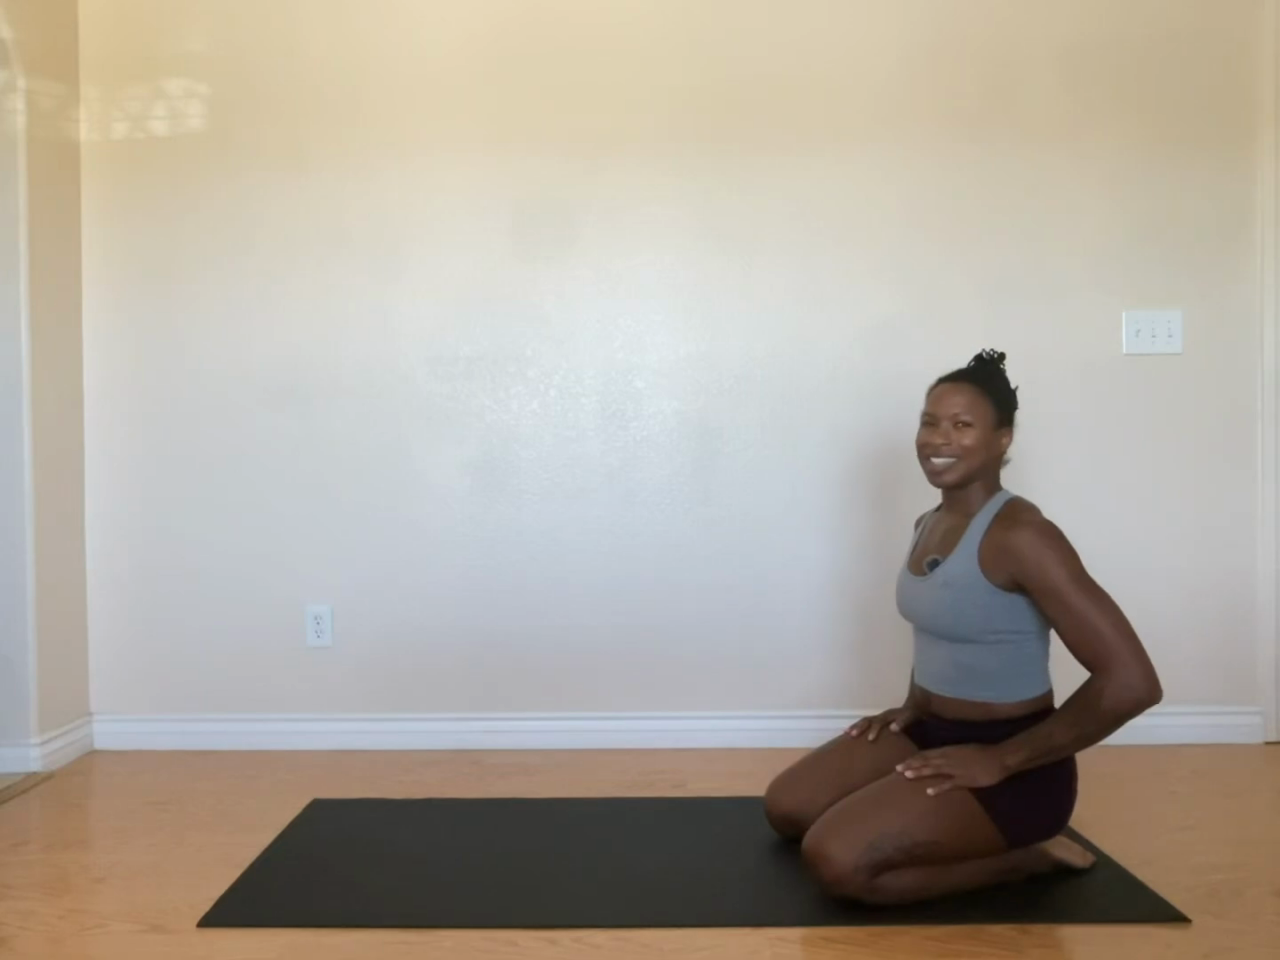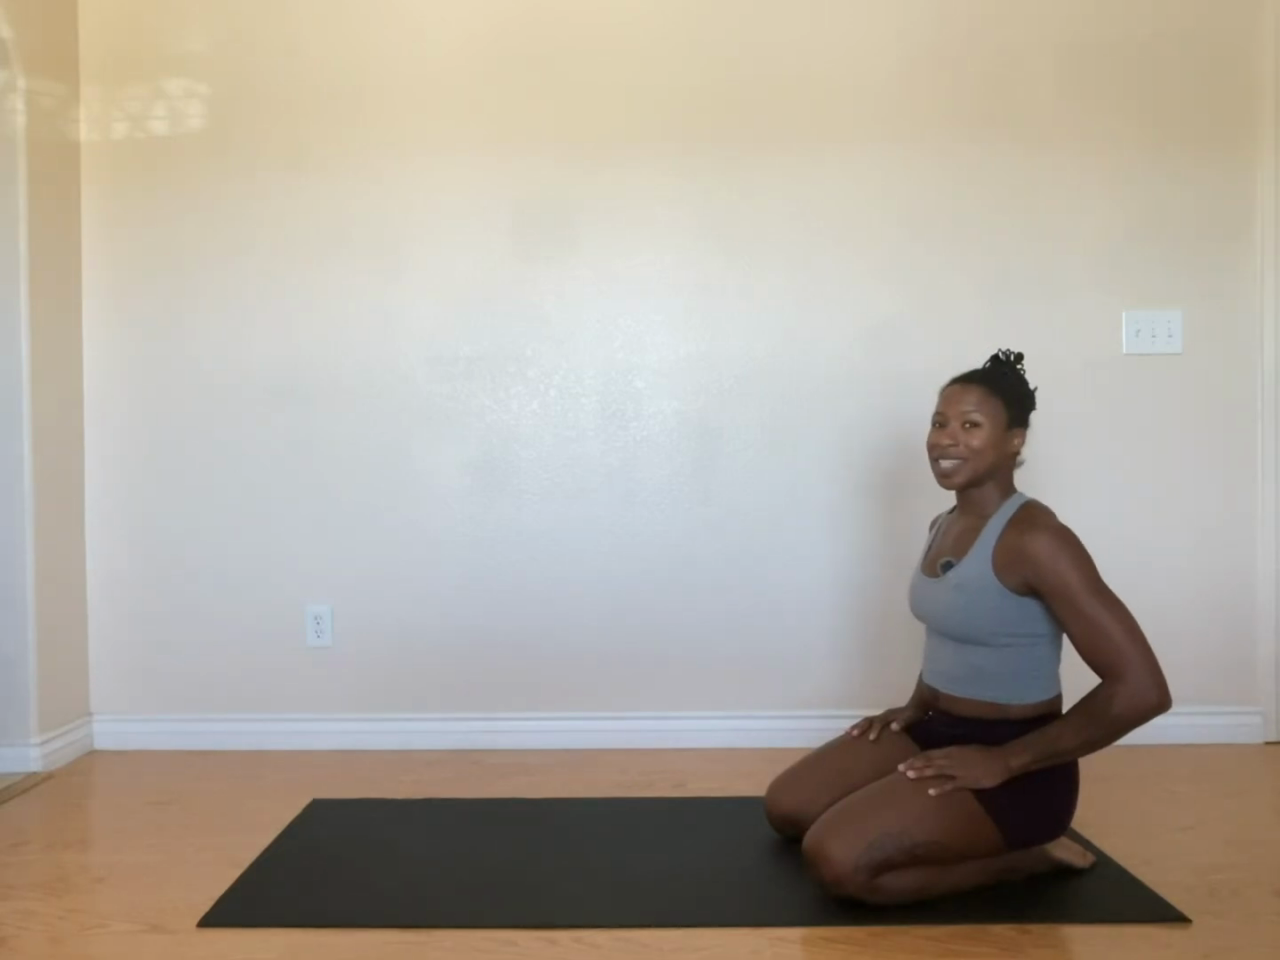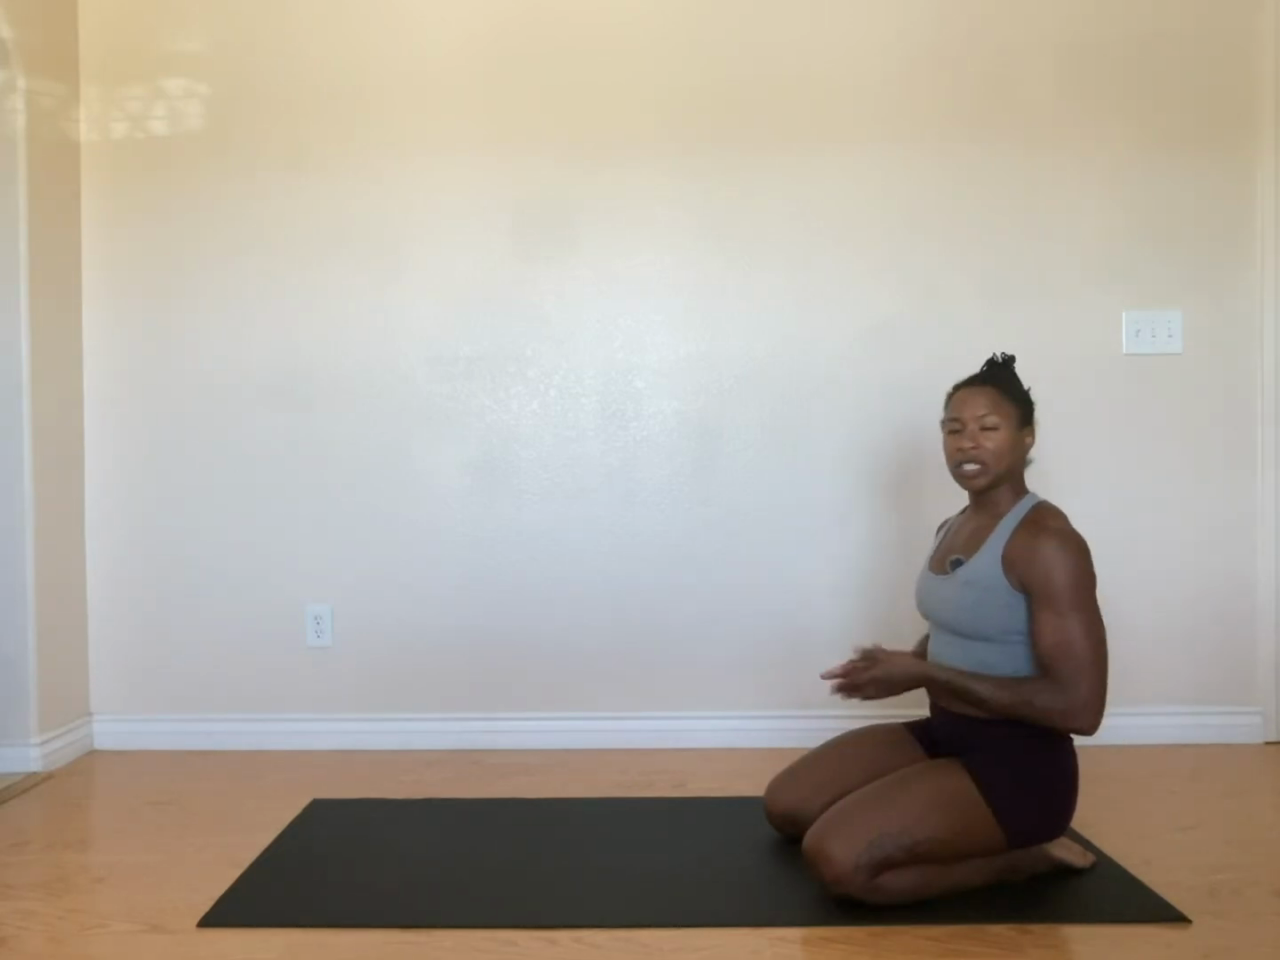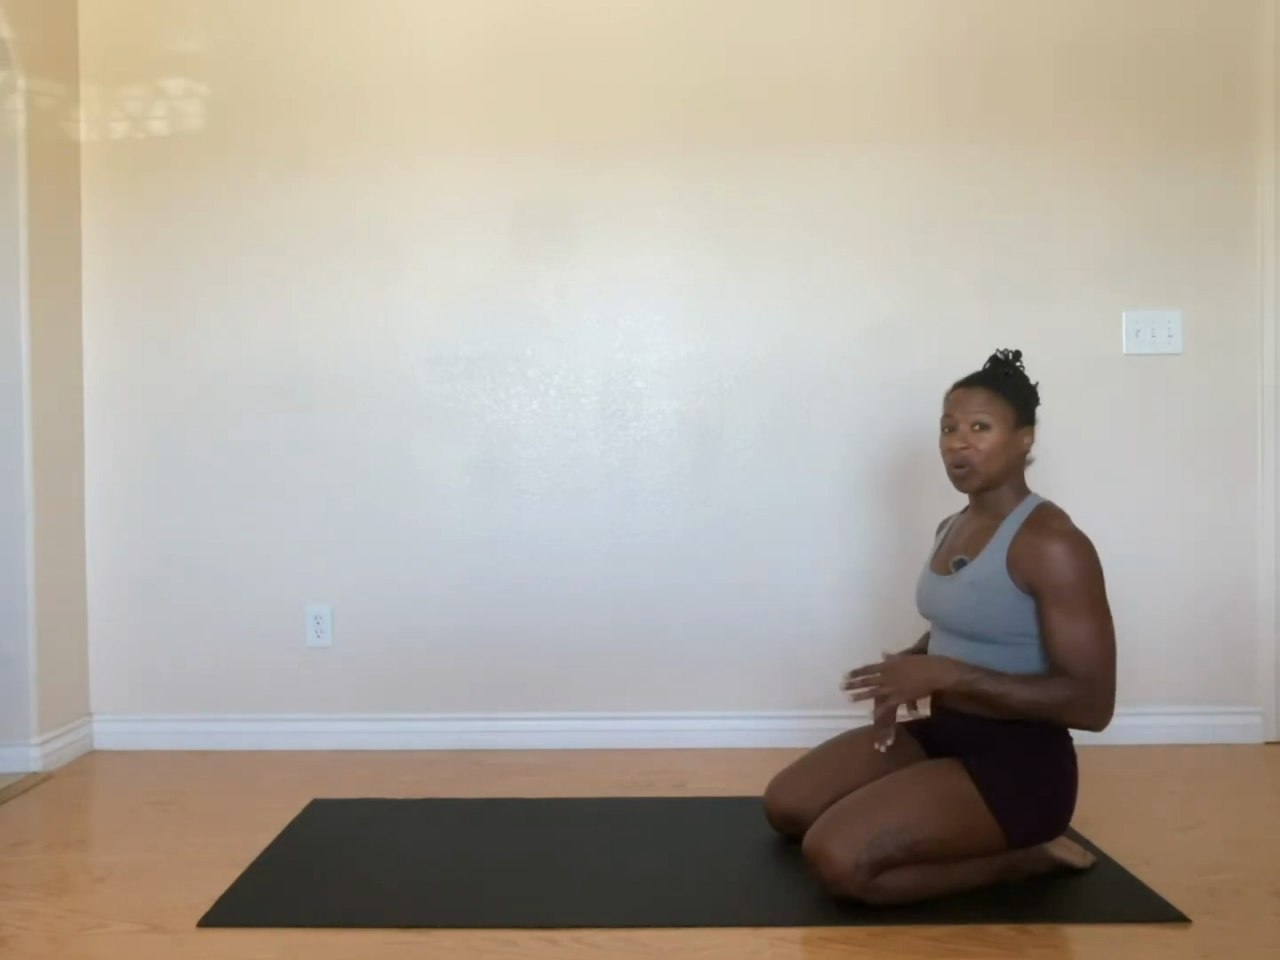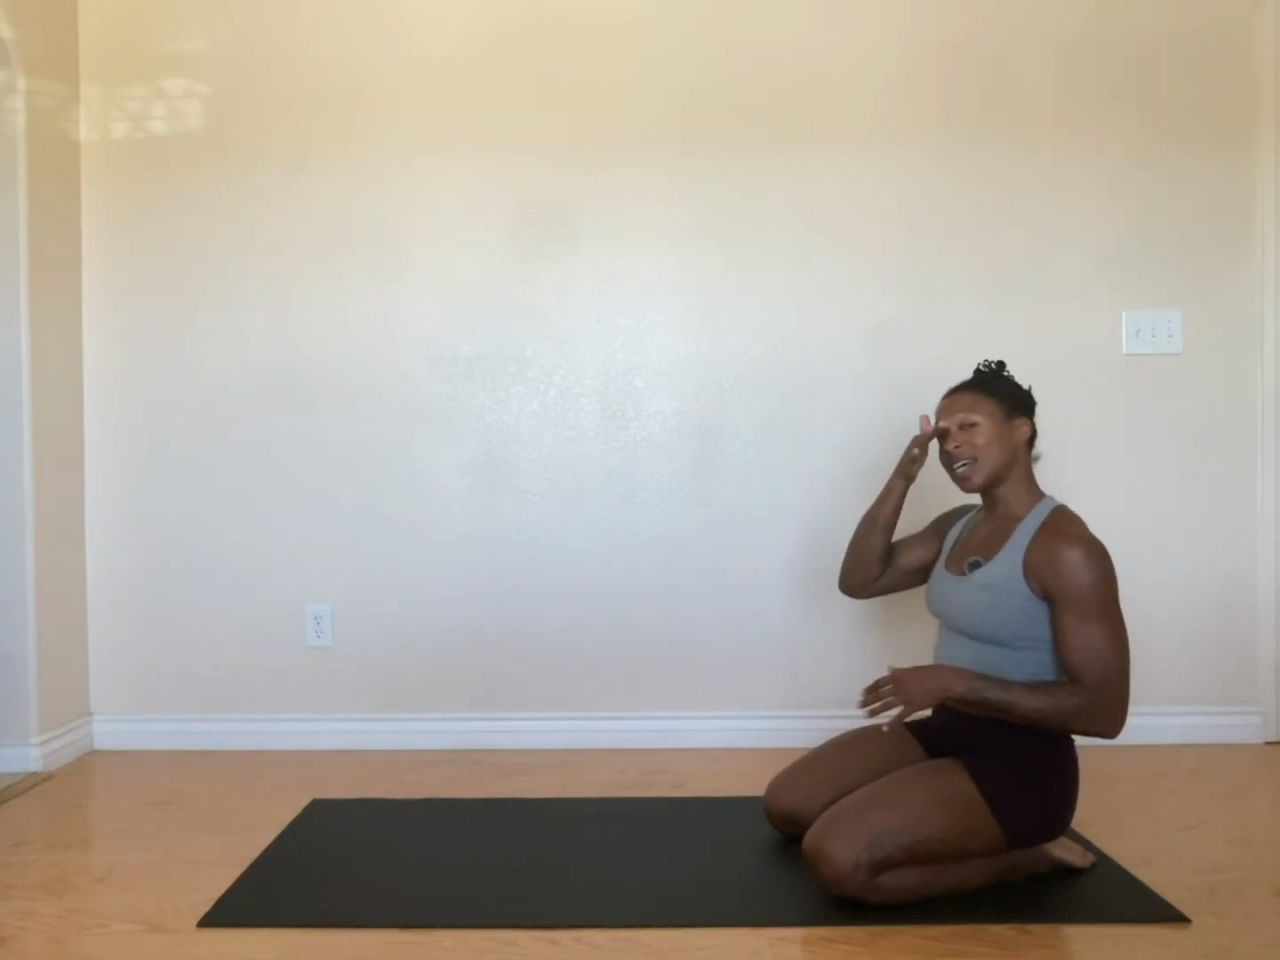
dt=1s
person 1, frame 1
left shoulder: (1020, 534)
right shoulder: (930, 525)
left elbow: (1132, 681)
left wrist: (1001, 762)
right wrist: (911, 706)
left hip: (1010, 763)
right hip: (934, 732)
left knee: (837, 860)
right knee: (785, 807)
left ankle: (1031, 856)
right ankle: (973, 832)
person 1, frame 2
left shoulder: (1034, 538)
right shoulder: (944, 527)
left elbow: (1141, 688)
left wrist: (1005, 763)
right wrist: (915, 707)
left hip: (1014, 766)
right hip: (941, 732)
left knee: (839, 859)
right knee: (786, 807)
left ankle: (1030, 856)
right ankle: (975, 835)
person 1, frame 3
left shoulder: (1046, 540)
right shoulder: (954, 529)
left elbow: (1079, 706)
left wrist: (925, 674)
right wrist: (891, 668)
left hip: (1018, 764)
right hip: (942, 734)
left knee: (838, 859)
right knee: (786, 805)
left ankle: (1029, 856)
right ankle: (976, 836)
person 1, frame 4
left shoulder: (1051, 543)
right shoulder: (953, 528)
left elbow: (1093, 702)
left wrist: (946, 674)
right wrist: (905, 671)
left hip: (1019, 764)
right hip: (943, 733)
left knee: (838, 859)
right knee: (785, 805)
left ankle: (1029, 856)
right ankle: (981, 835)
person 1, frame 5
left shoulder: (1066, 548)
right shoulder: (958, 527)
left elbow: (1105, 710)
right elbow: (859, 580)
left wrist: (955, 682)
right wrist: (901, 479)
left hip: (1021, 765)
right hip: (944, 732)
left knee: (837, 858)
right knee: (785, 804)
left ankle: (1028, 856)
right ankle: (975, 833)
